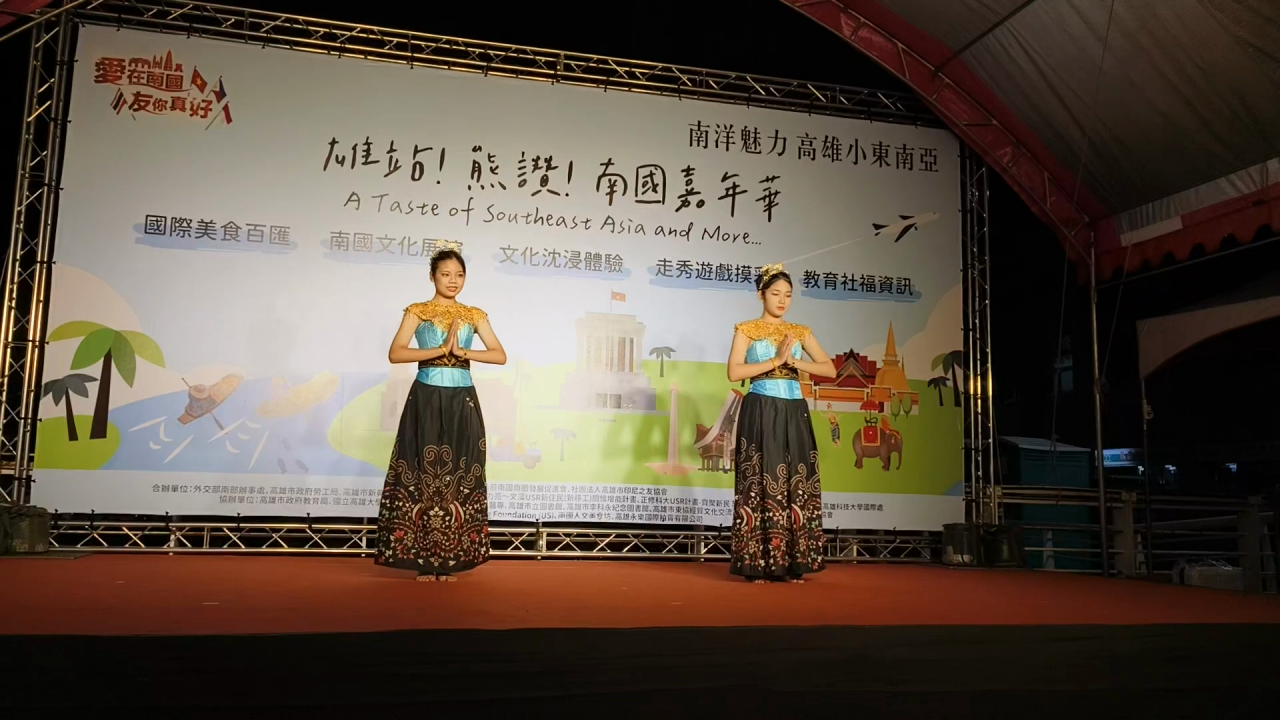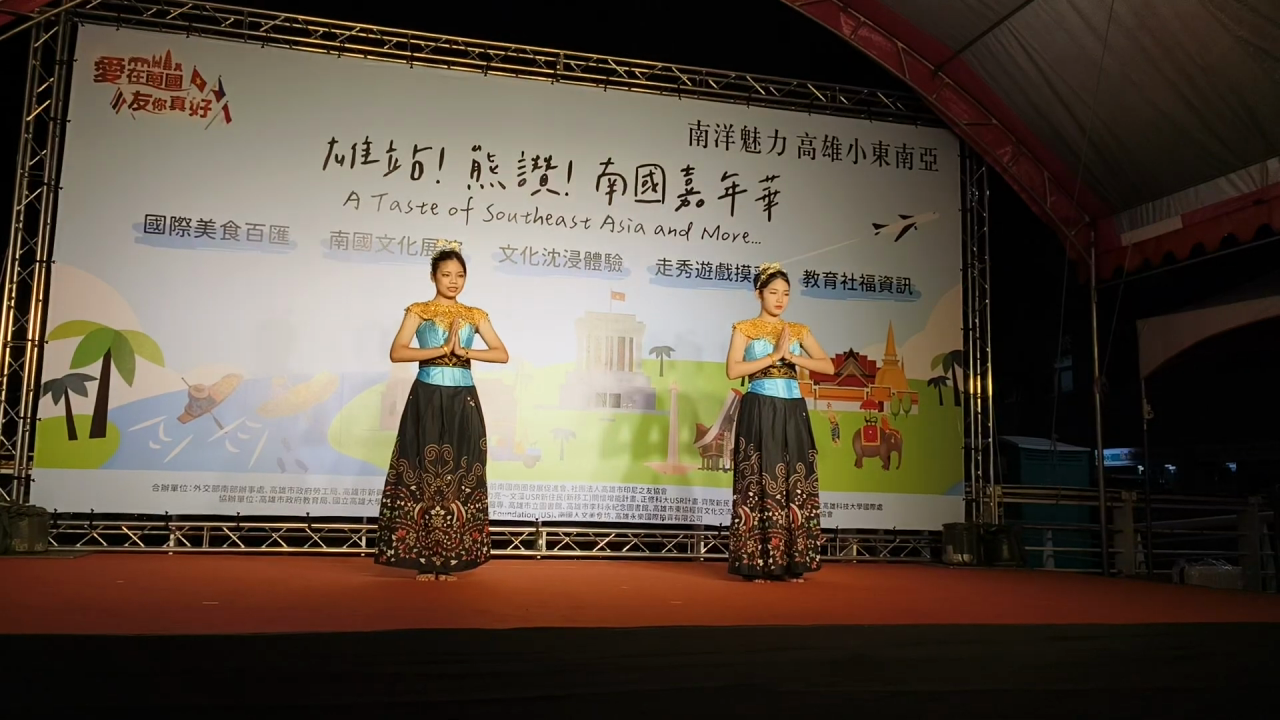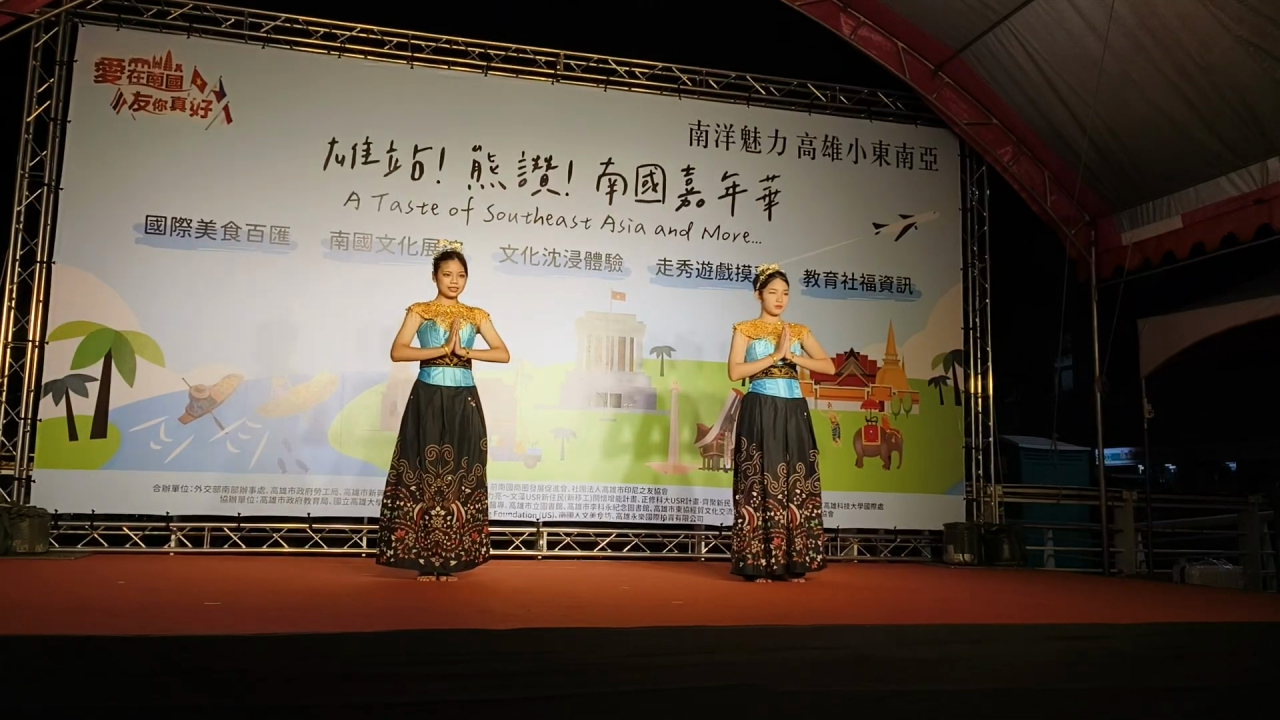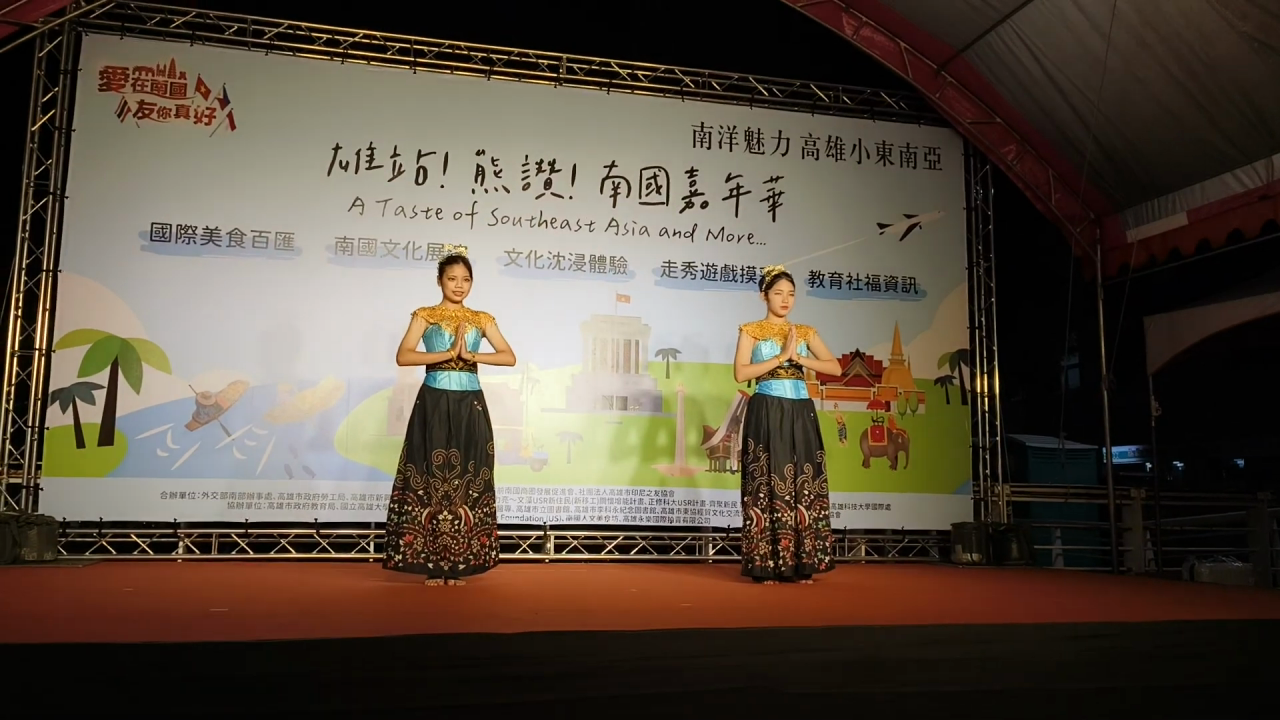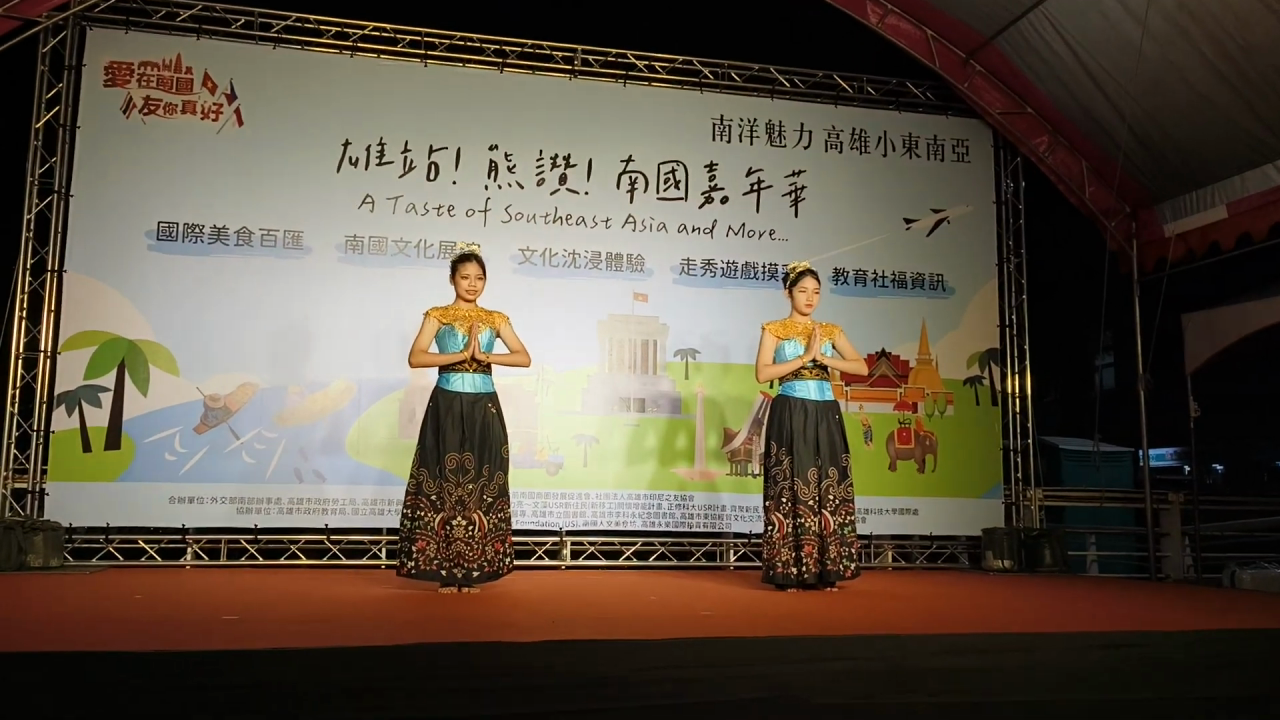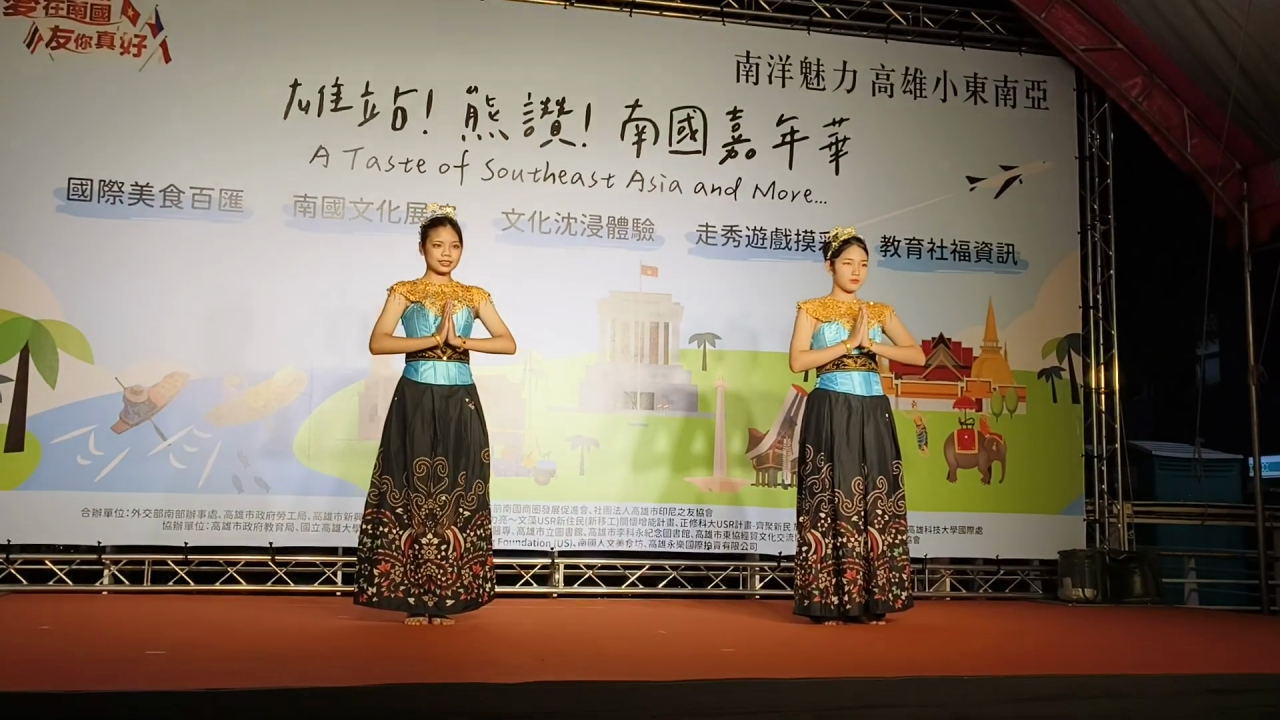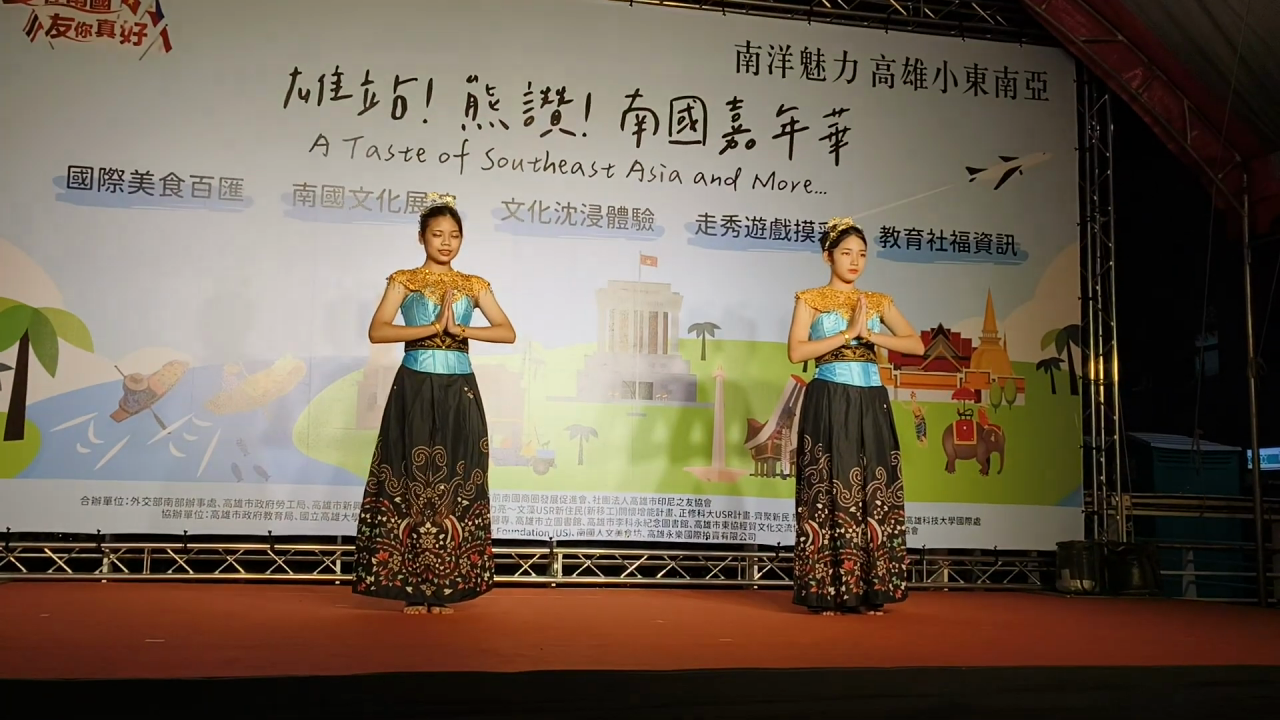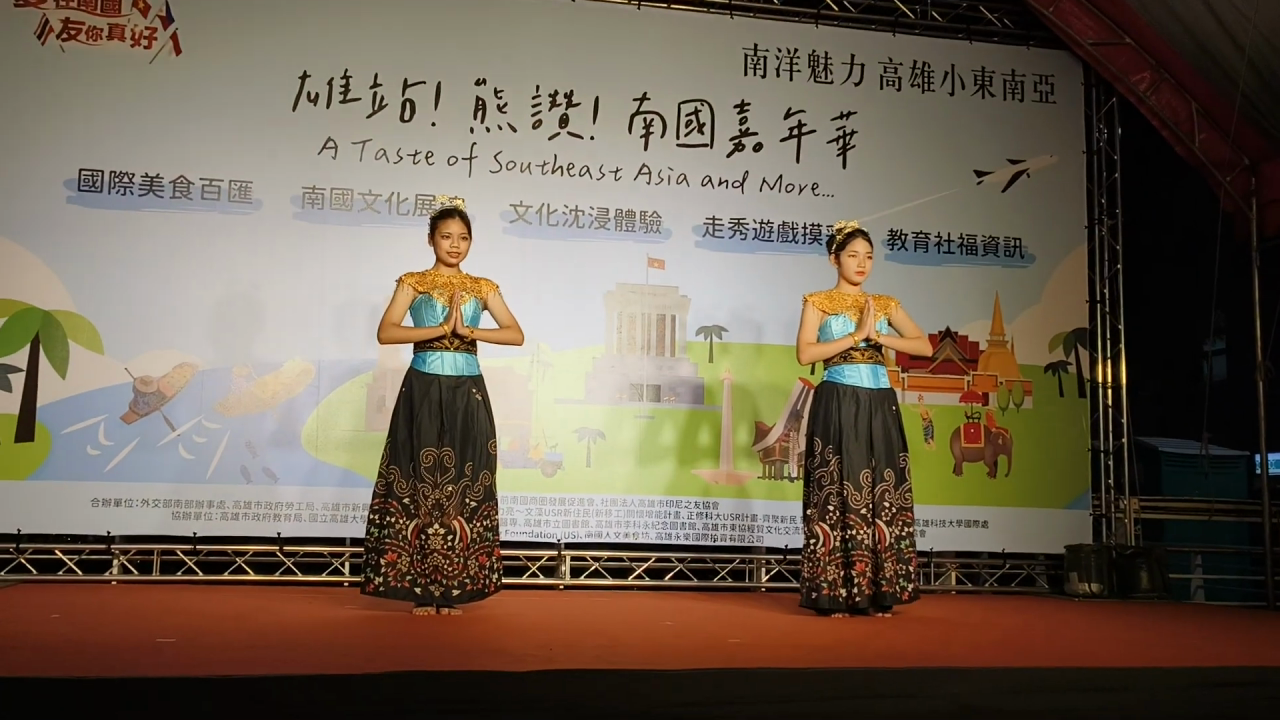
dt=0.5s
person 1, frame 1
left shoulder: (474, 315)
right shoulder: (417, 312)
left elbow: (500, 355)
right elbow: (395, 353)
left wrist: (462, 352)
right wrist: (441, 349)
left hip: (461, 401)
right hip: (426, 399)
left knee: (457, 477)
right knee: (423, 474)
left ankle: (448, 561)
right ankle: (424, 561)
person 1, frame 2
left shoulder: (474, 316)
right shoulder: (418, 311)
left elbow: (502, 354)
right elbow: (396, 352)
left wrist: (464, 351)
right wrist: (442, 349)
left hip: (462, 401)
right hip: (427, 398)
left knee: (459, 476)
right knee: (424, 475)
left ankle: (449, 561)
right ankle: (424, 561)
person 1, frame 3
left shoulder: (476, 316)
right shoulder: (419, 311)
left elbow: (503, 354)
right elbow: (397, 352)
left wrist: (464, 351)
right wrist: (442, 348)
left hip: (463, 401)
right hip: (428, 399)
left knee: (458, 477)
right knee: (424, 474)
left ankle: (449, 561)
right ankle: (425, 561)
person 1, frame 4
left shoulder: (481, 319)
right shoulder: (424, 316)
left elbow: (509, 357)
right elbow: (403, 356)
left wrist: (471, 355)
right wrist: (448, 353)
left hip: (469, 405)
right hip: (434, 402)
left knee: (467, 480)
right knee: (431, 477)
left ankle: (457, 565)
right ankle: (433, 565)
person 1, frame 5
left shoulder: (495, 319)
right shoulder: (437, 316)
left elbow: (524, 358)
right elbow: (415, 358)
left wrist: (484, 355)
right wrist: (461, 354)
left hip: (483, 407)
right hip: (447, 405)
left knee: (480, 486)
right knee: (445, 482)
left ankle: (472, 572)
right ankle: (446, 572)
person 1, frame 6
left shoulder: (474, 296)
right shoulder: (404, 292)
left elbow: (508, 343)
right elbow: (377, 342)
left wrist: (461, 341)
right wrist: (433, 339)
left hip: (460, 402)
right hip: (415, 400)
left knee: (457, 494)
right knee: (412, 491)
left ankle: (444, 601)
right ankle: (414, 600)
person 1, frame 7
left shoulder: (473, 285)
right shoulder: (404, 281)
left elbow: (508, 332)
right elbow: (377, 331)
left wrist: (460, 329)
right wrist: (433, 327)
left hip: (458, 391)
right hip: (415, 389)
left knee: (454, 484)
right knee: (411, 482)
left ankle: (443, 589)
right ankle: (413, 589)
person 1, frame 8
left shoulder: (482, 287)
right shoulder: (412, 283)
left elbow: (516, 334)
right elbow: (385, 332)
left wrist: (468, 331)
right wrist: (440, 328)
left hip: (466, 393)
right hip: (423, 390)
left knee: (462, 485)
right knee: (420, 483)
left ankle: (452, 591)
right ankle: (421, 590)
person 2, frame 1
left shoulder: (800, 332)
right shoulder: (747, 330)
left elbow: (830, 369)
right elbow: (733, 372)
left wrist: (794, 362)
right wrist: (775, 360)
left hip: (794, 413)
right hip: (761, 412)
left knee: (796, 484)
right knee: (761, 483)
left ankle: (792, 564)
right ankle: (758, 564)
person 2, frame 2
left shoulder: (799, 331)
right shoulder: (745, 329)
left elbow: (828, 366)
right elbow: (733, 370)
left wrist: (791, 356)
right wrist: (774, 356)
left hip: (793, 412)
right hip: (759, 411)
left knee: (795, 483)
right knee: (759, 482)
left ankle: (791, 564)
right ankle: (757, 564)
person 2, frame 3
left shoulder: (799, 331)
right shoulder: (745, 330)
left elbow: (829, 367)
right elbow: (735, 372)
left wrist: (792, 356)
right wrist: (775, 355)
left hip: (794, 412)
right hip: (760, 411)
left knee: (796, 483)
right knee: (761, 482)
left ankle: (793, 563)
right ankle: (759, 564)
person 2, frame 4
left shoulder: (805, 332)
right shoulder: (751, 331)
left elbow: (835, 368)
right elbow: (740, 373)
left wrist: (798, 357)
right wrist: (781, 356)
left hip: (800, 413)
right hip: (767, 412)
left knee: (803, 483)
right knee: (768, 483)
left ankle: (801, 566)
right ankle: (767, 566)
person 2, frame 5
left shoulder: (831, 331)
right shoulder: (774, 330)
left elbow: (861, 367)
right elbow: (762, 374)
left wrist: (822, 358)
right wrist: (804, 357)
left hip: (825, 414)
right hip: (790, 414)
left knee: (828, 488)
right knee: (792, 488)
left ankle: (825, 571)
right ankle: (790, 572)
person 2, frame 6
left shoulder: (880, 312)
right shoulder: (812, 309)
left elbow: (918, 355)
right elbow: (797, 361)
left wrist: (870, 344)
right wrist: (849, 342)
left hip: (873, 413)
right hip: (830, 412)
left knee: (875, 500)
right knee: (831, 499)
left ankle: (872, 603)
right ankle: (829, 603)
person 2, frame 7
left shoulder: (879, 302)
right shoulder: (810, 299)
left elbow: (917, 346)
right elbow: (796, 352)
left wrist: (869, 335)
right wrist: (848, 333)
left hip: (871, 403)
right hip: (829, 402)
left knee: (874, 491)
right knee: (831, 490)
left ankle: (869, 592)
right ankle: (827, 592)
person 2, frame 8
left shoulder: (886, 304)
right shoulder: (818, 302)
left elbow: (925, 347)
right elbow: (805, 353)
left wrist: (878, 336)
right wrist: (856, 335)
left hip: (880, 406)
right hip: (838, 405)
left knee: (882, 493)
right knee: (838, 493)
left ankle: (877, 593)
right ankle: (836, 595)
